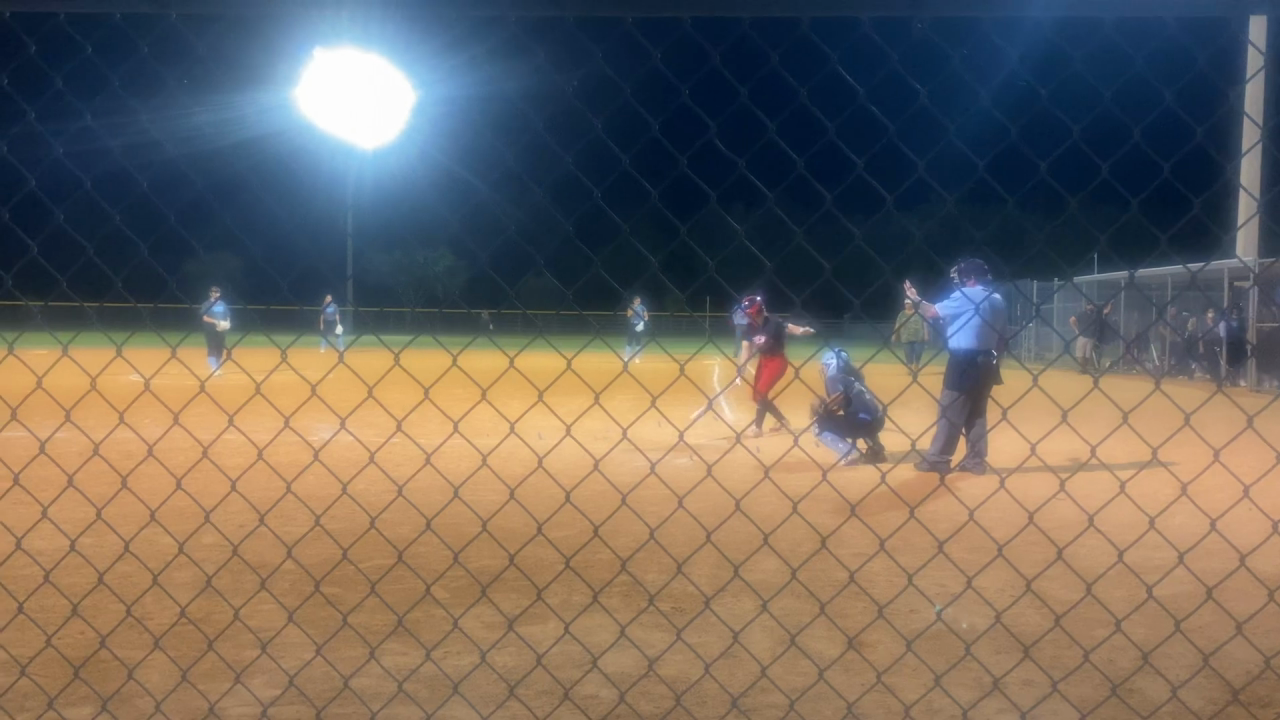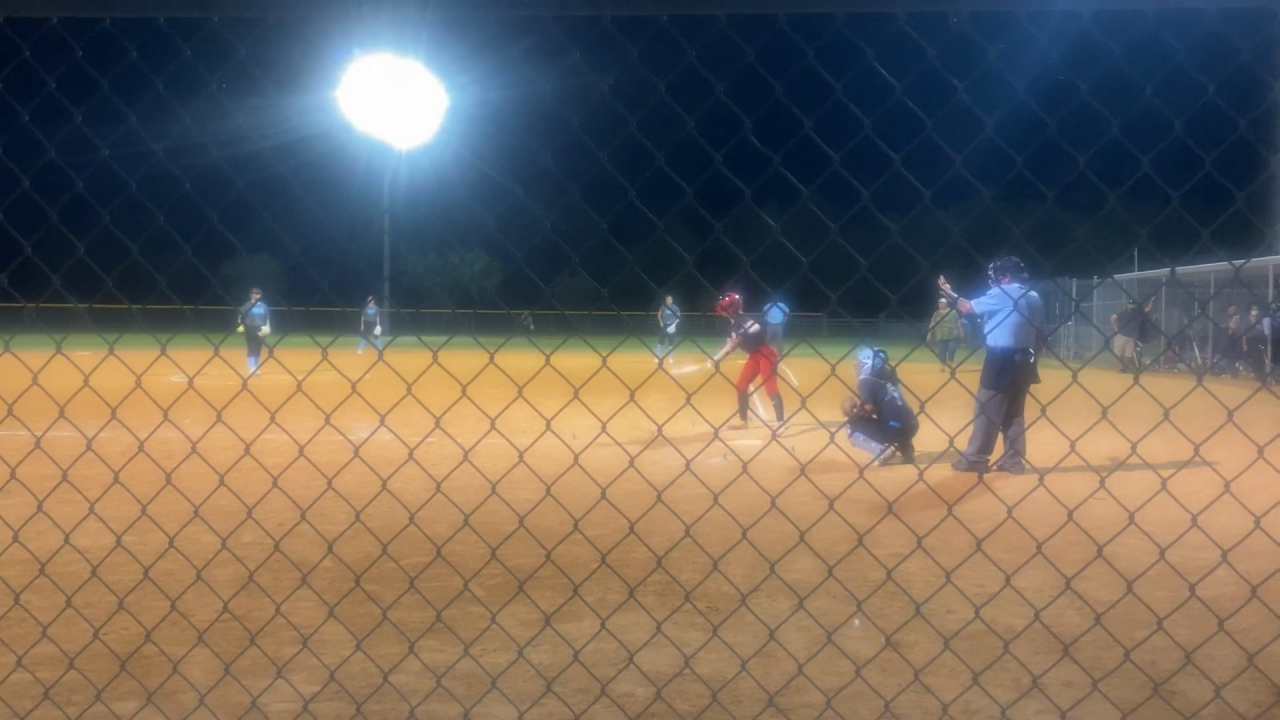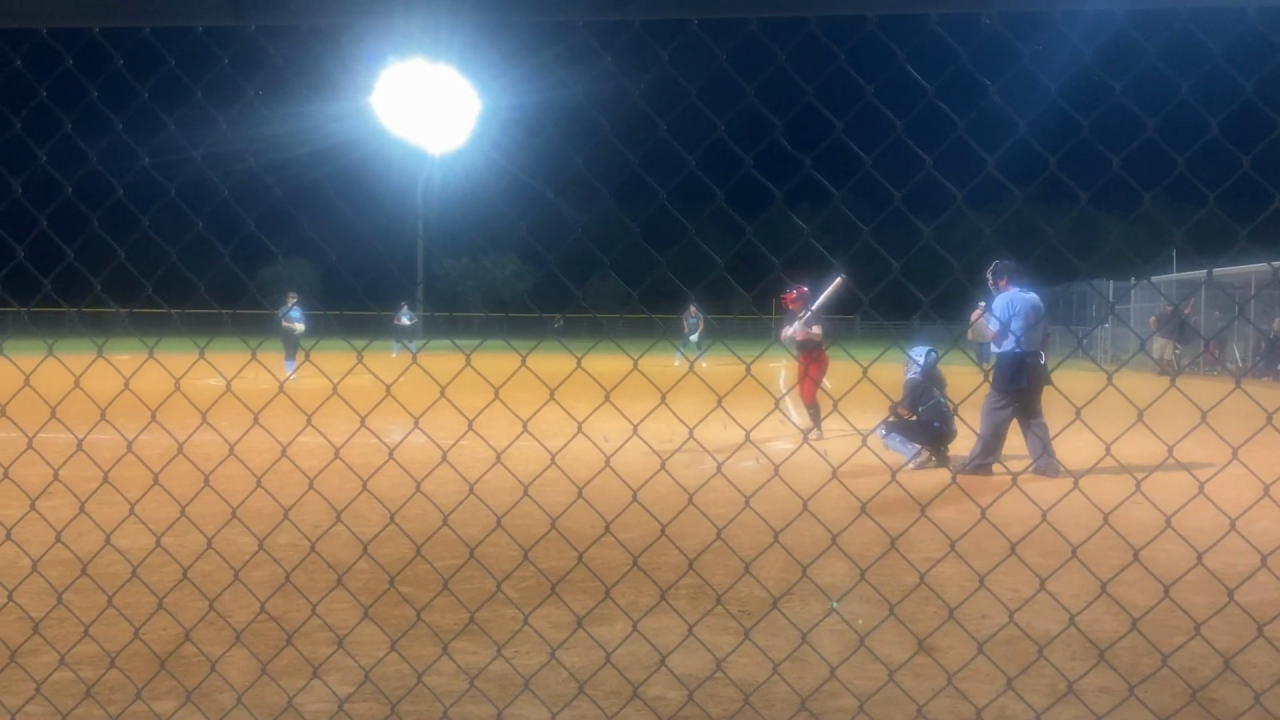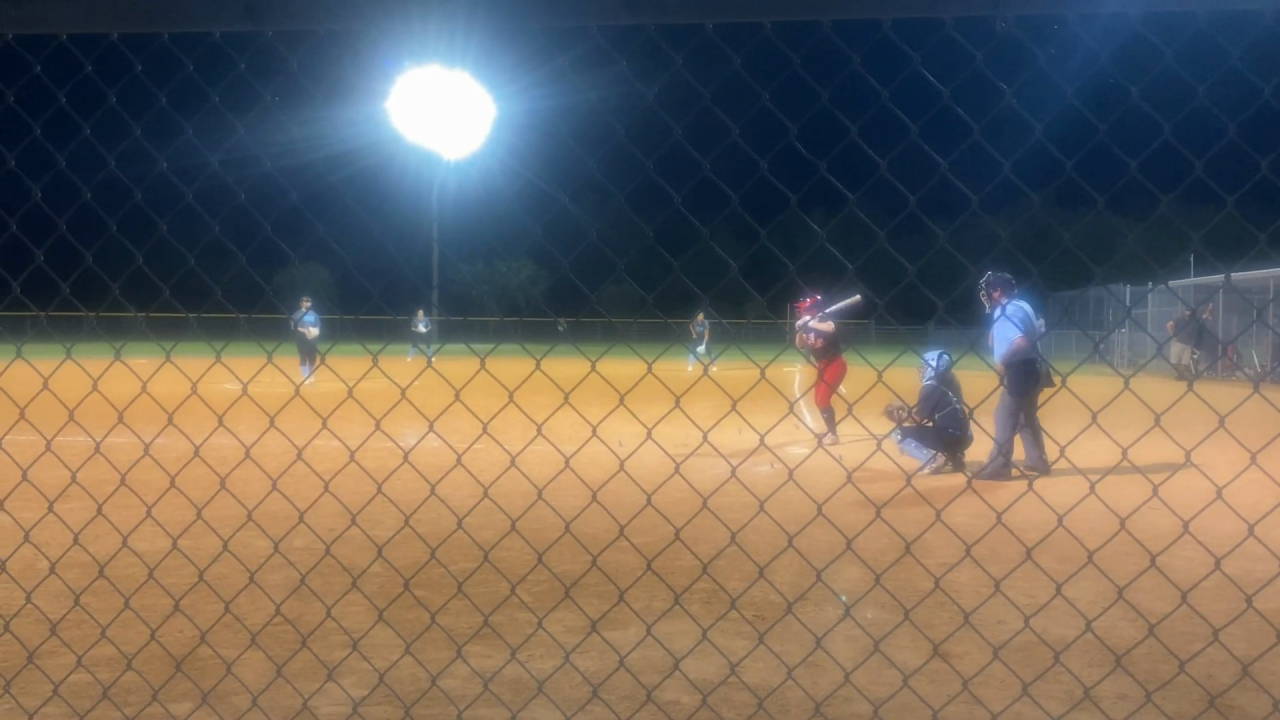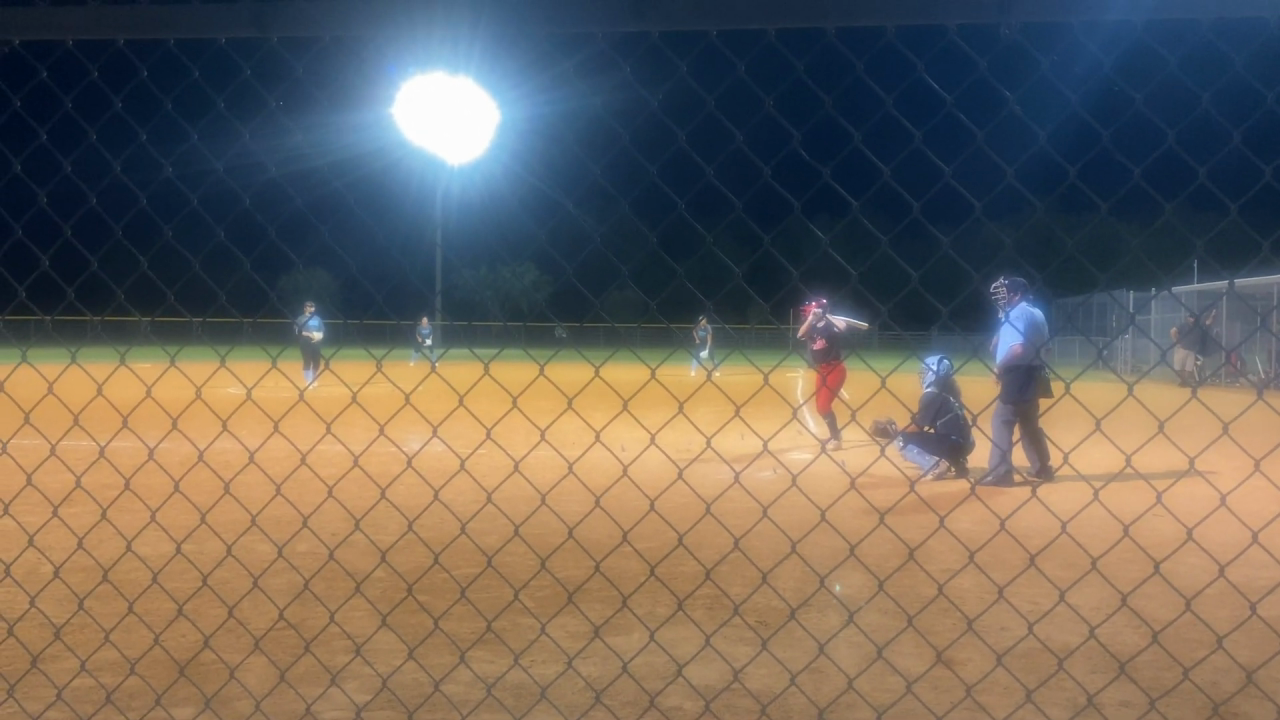
dt=1s
person 1, frame 1
left shoulder: (965, 295)
right shoulder: (998, 300)
left elbow: (932, 312)
right elbow: (1001, 337)
left wrist: (915, 299)
right wrist: (993, 362)
left hip: (964, 362)
right hip: (986, 362)
left knee: (950, 411)
right knee: (976, 413)
left ankle: (938, 459)
right ankle: (975, 460)
person 1, frame 2
left shoulder: (1002, 293)
right shoulder: (1035, 298)
left elbow: (967, 308)
right elbow: (1040, 336)
left wrist: (950, 293)
right wrist: (1032, 361)
left hip: (1001, 360)
right hip: (1024, 361)
left knee: (987, 410)
right knee: (1014, 412)
left ankle: (975, 458)
right ankle: (1014, 460)
person 1, frame 3
left shoulder: (1005, 299)
right shoulder: (1035, 299)
left elbow: (993, 335)
right elbow: (1044, 335)
left hip: (1011, 365)
right hip: (1033, 363)
left knee: (995, 412)
right knee: (1032, 414)
left ankle: (981, 462)
right ankle: (1047, 462)
person 1, frame 4
left shoulder: (1006, 310)
right shoulder: (1022, 306)
left elbow: (1021, 343)
left wrist: (1003, 362)
left hip: (1020, 371)
right hip: (1031, 369)
left knee: (1005, 416)
right knee: (1027, 416)
left ankle: (998, 466)
right ankle: (1038, 461)
person 1, frame 5
left shoulder: (1016, 314)
right shoulder: (1037, 314)
left elbow: (1017, 349)
right elbow: (1043, 346)
left wrist: (999, 367)
left hip: (1018, 376)
right hip: (1033, 375)
left knee: (1002, 421)
right knee: (1029, 423)
left ankle: (1000, 472)
right ankle: (1042, 468)
